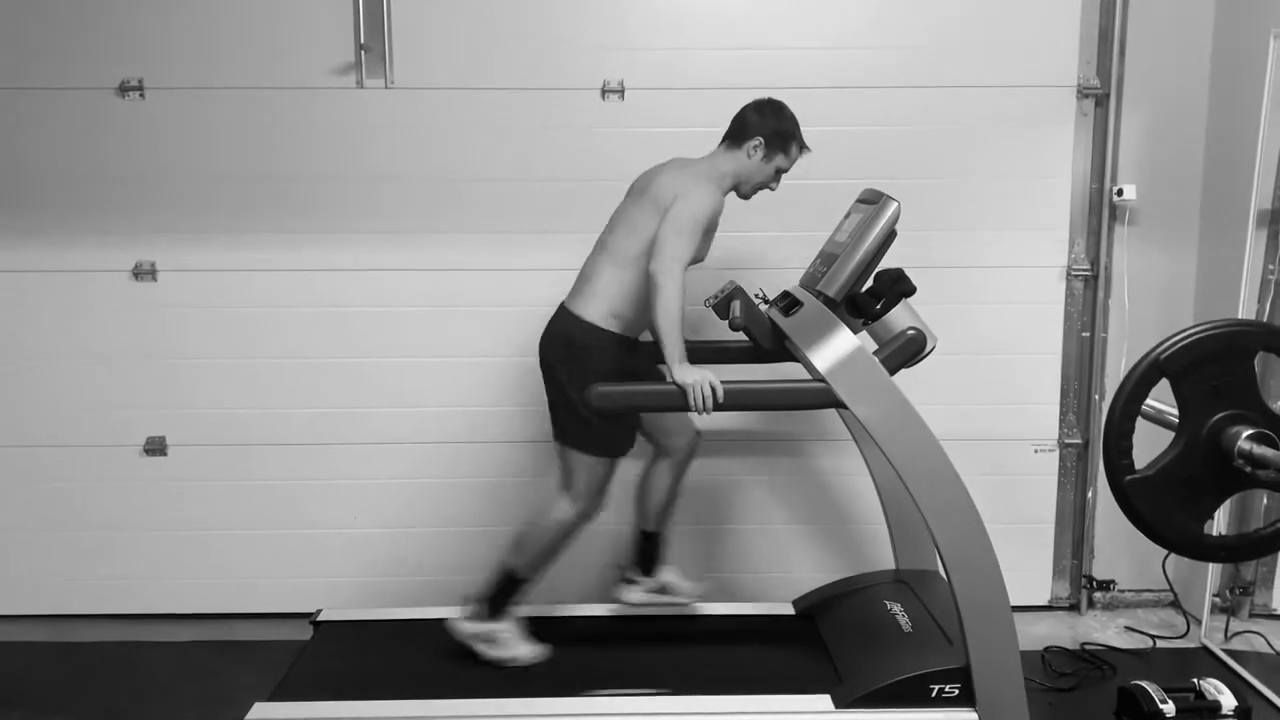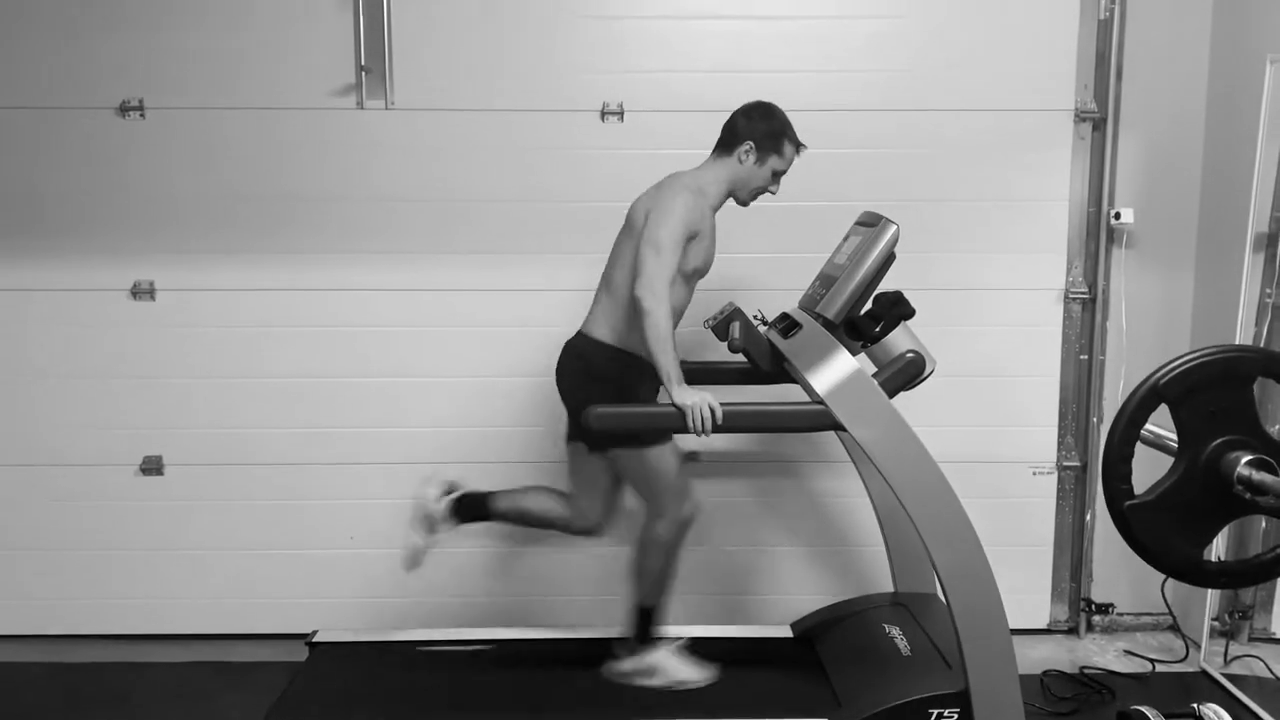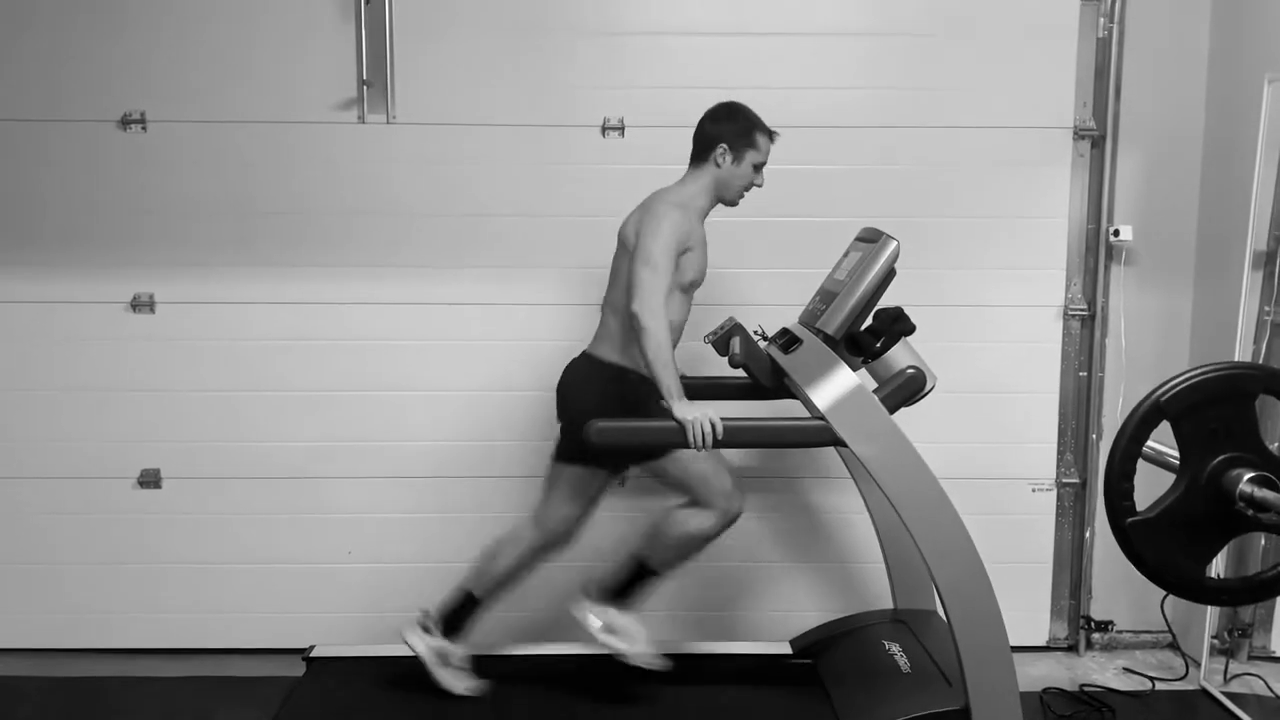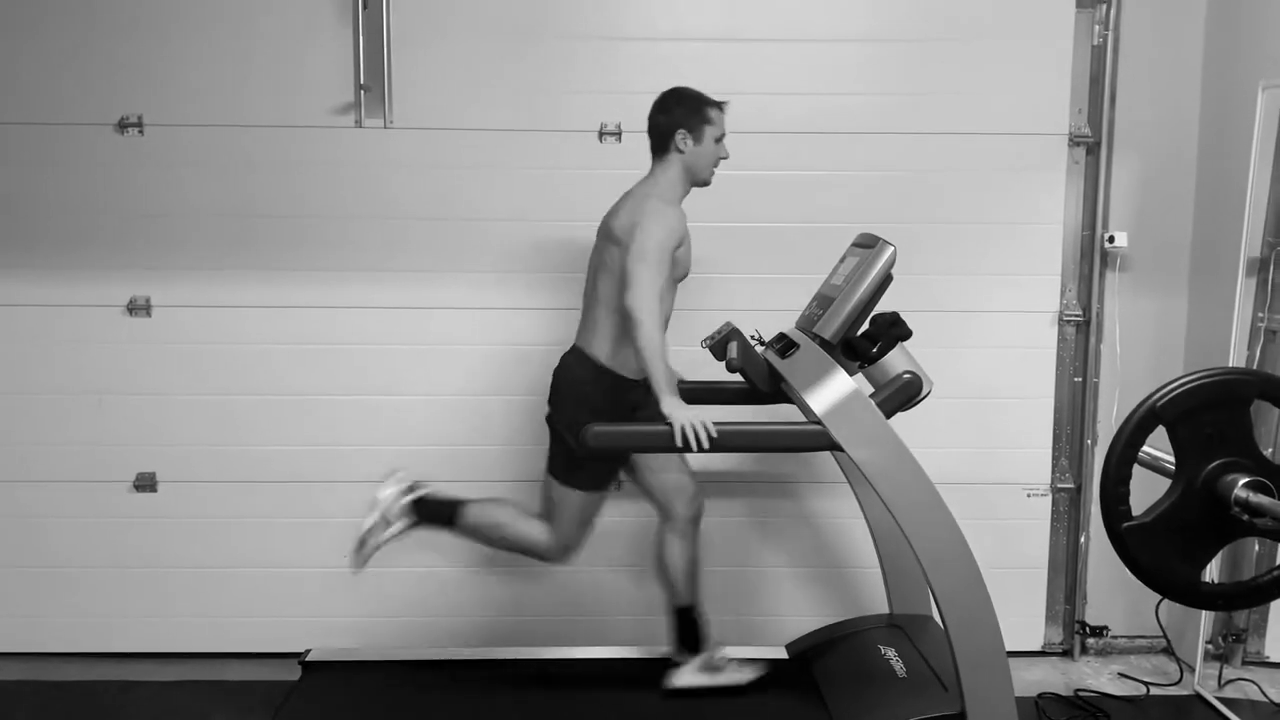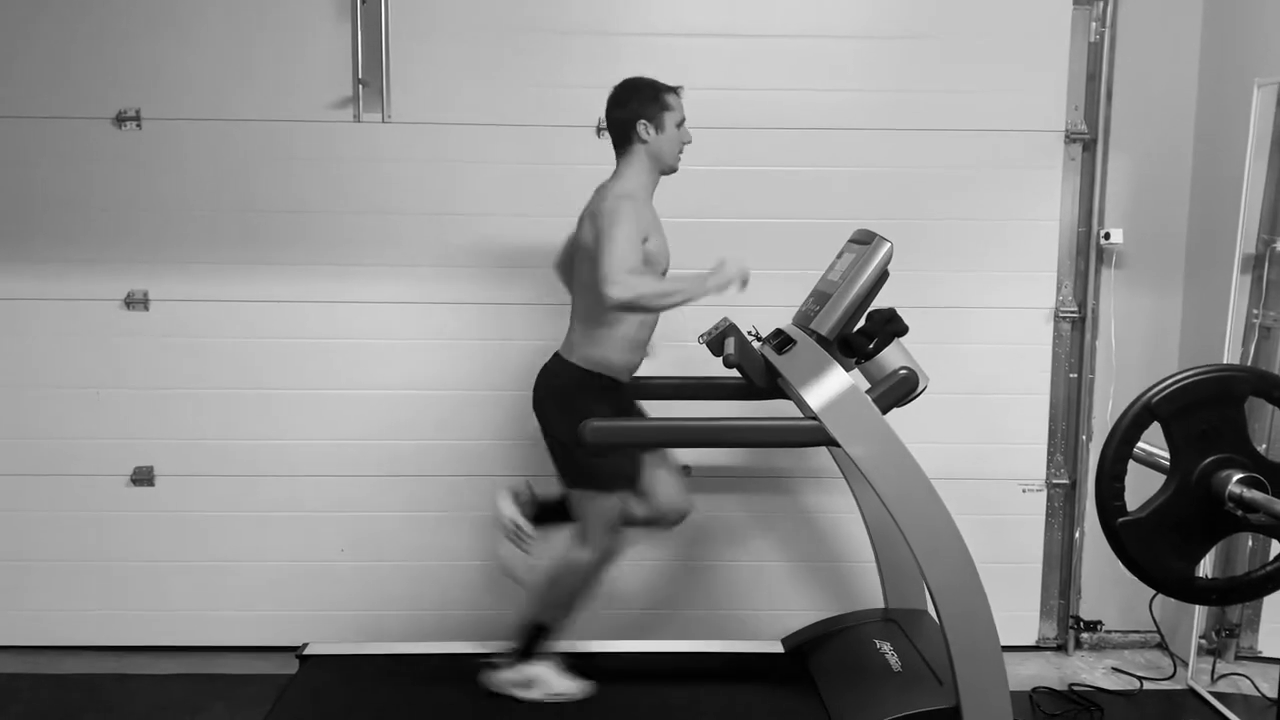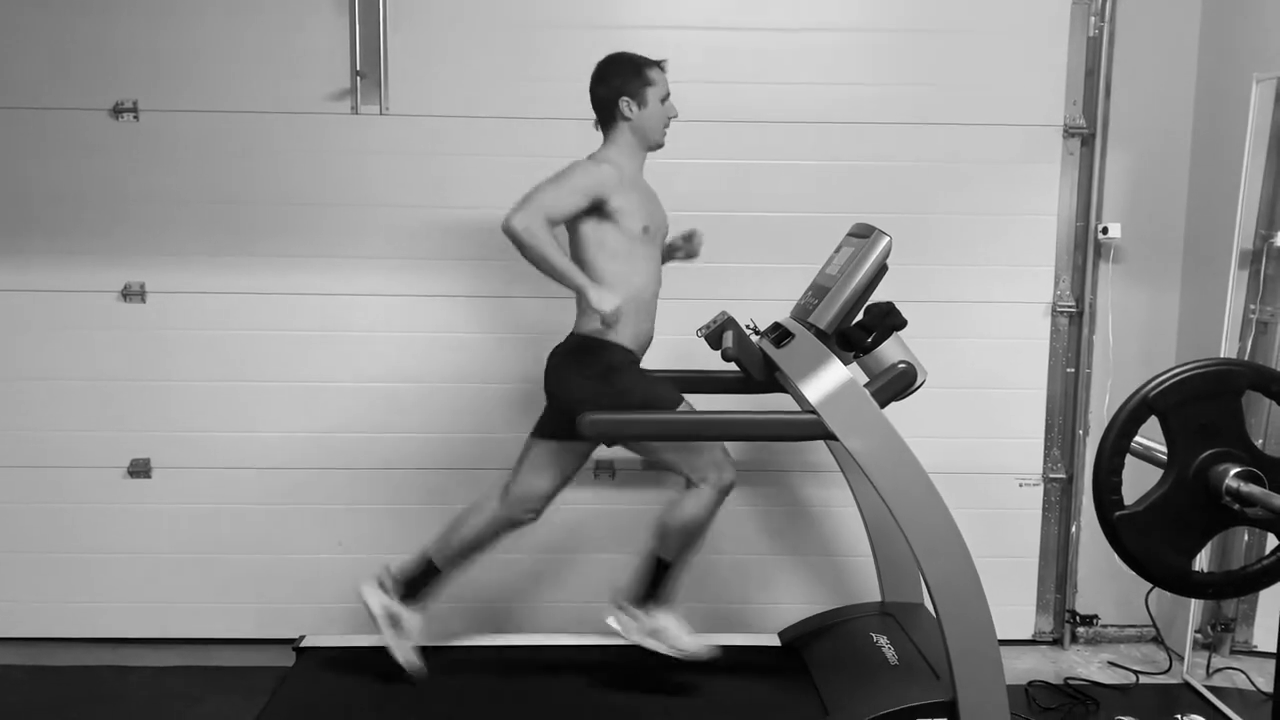
dt=0.4s
person 1, frame 1
left shoulder: (675, 175)
right shoulder: (698, 192)
right elbow: (665, 273)
left wrist: (668, 351)
right wrist: (680, 366)
left hip: (599, 334)
right hip: (587, 346)
left knee: (680, 440)
right knee: (582, 498)
left ankle: (642, 572)
right ankle: (488, 616)
person 1, frame 2
left shoulder: (688, 198)
right shoulder: (684, 197)
right elbow: (649, 292)
left wrist: (667, 376)
right wrist: (677, 387)
left hip: (618, 366)
right hip: (603, 367)
left knee: (584, 514)
right knee: (673, 506)
left ankle: (454, 505)
right ankle: (641, 647)
person 1, frame 3
left shoulder: (684, 215)
right shoulder: (670, 215)
right elbow: (645, 309)
left wrist: (669, 395)
right wrist: (678, 403)
left hip: (611, 386)
right hip: (609, 388)
left knee: (550, 525)
right knee: (722, 499)
left ankle: (442, 632)
right ankle: (608, 601)
person 1, frame 4
left shoulder: (645, 203)
right shoulder: (660, 211)
right elbow: (639, 301)
right wrist: (670, 400)
left hip: (617, 387)
right hip: (597, 393)
left knee: (684, 506)
right knee: (557, 540)
left ankle: (693, 653)
right ankle: (417, 506)
person 1, frame 5
left shoulder: (629, 199)
right shoulder: (621, 202)
left elbow: (568, 264)
right elbow: (617, 291)
right wrist: (704, 285)
left hip: (598, 385)
right hip: (580, 391)
left knee: (671, 506)
right knee: (599, 542)
left ankle: (534, 509)
right ankle: (520, 660)
person 1, frame 6
left shoulder: (627, 180)
right shoulder: (598, 173)
right elbow: (520, 221)
left wrist: (670, 250)
right wrist: (589, 290)
left hip: (599, 368)
right hip: (595, 368)
left knee: (520, 500)
right knee: (717, 474)
left ankle: (402, 594)
right ankle: (642, 605)
